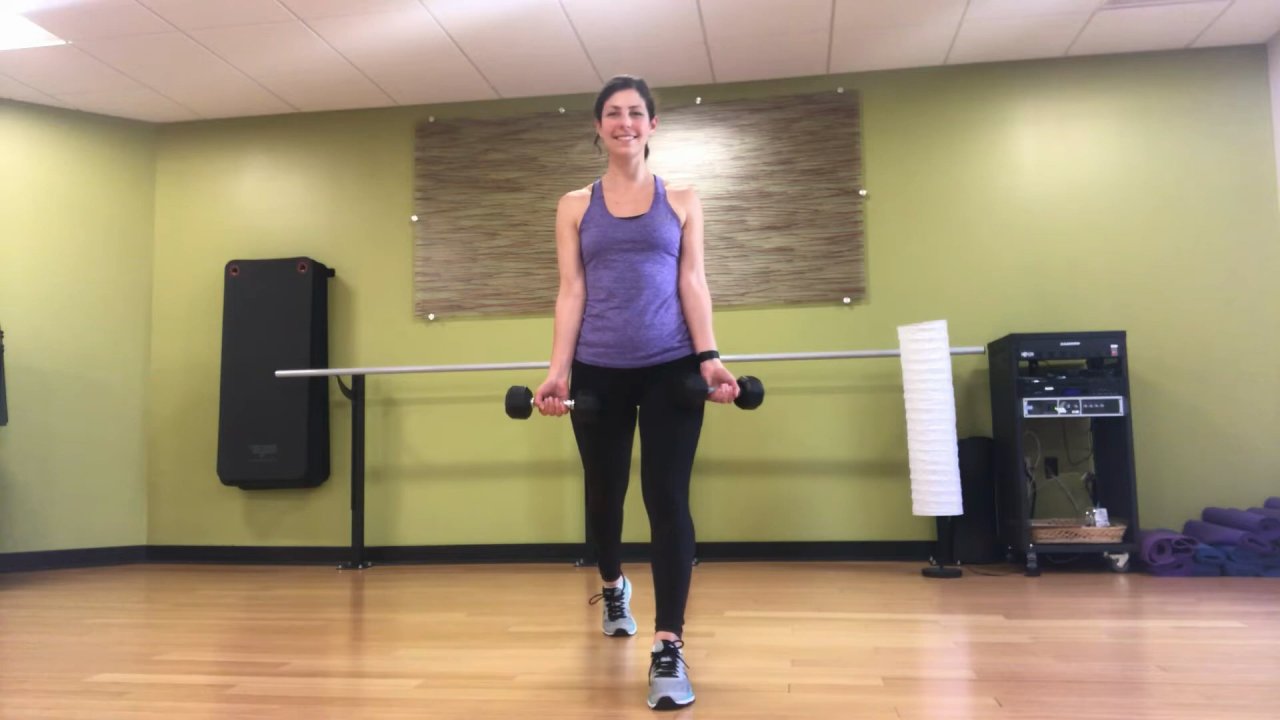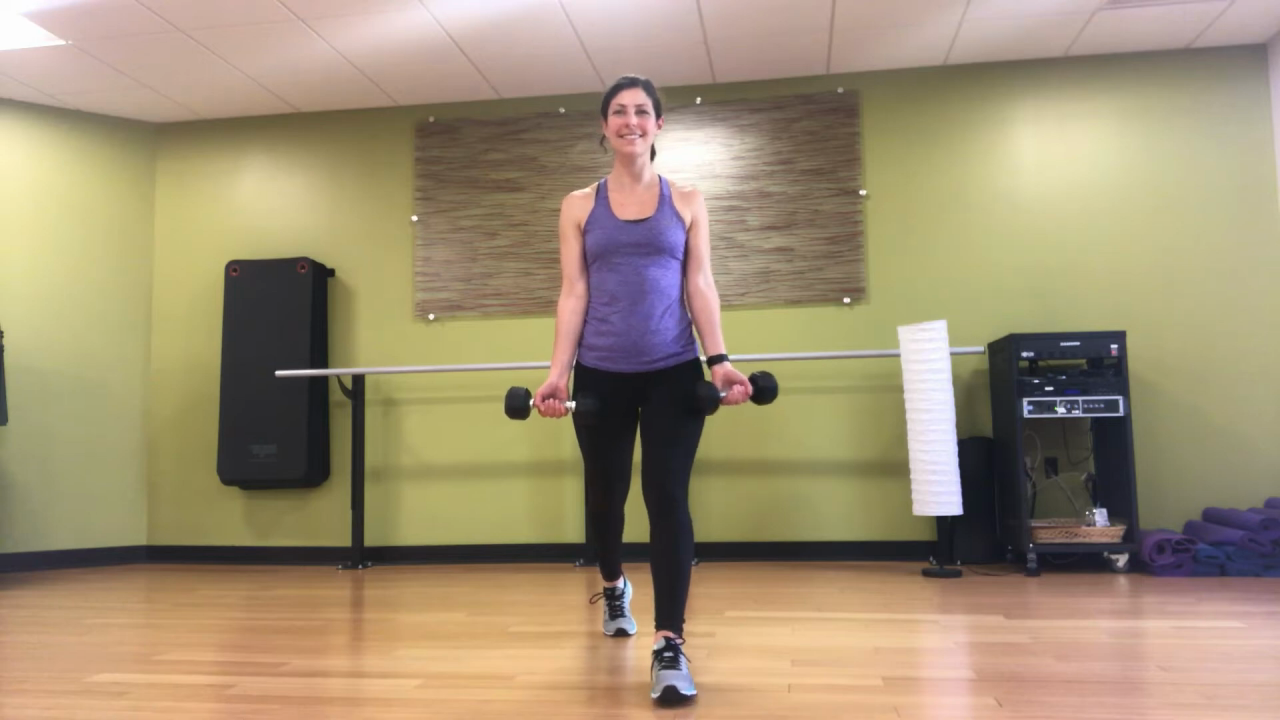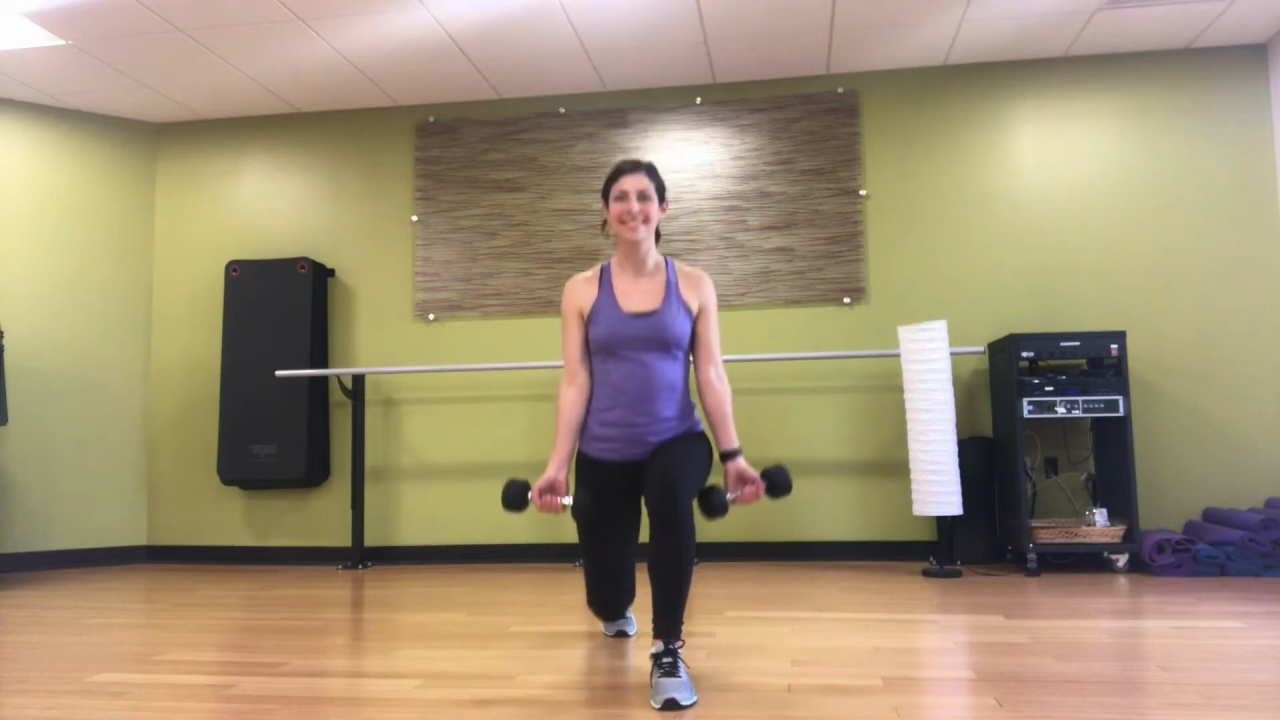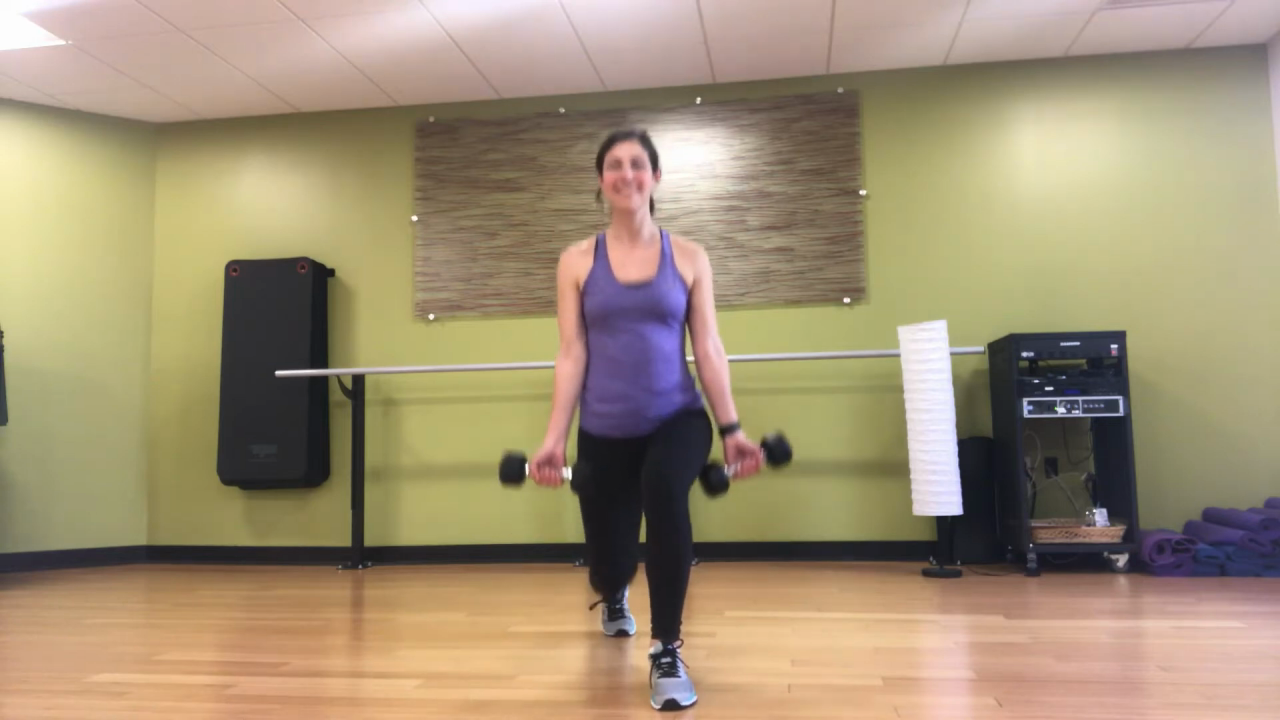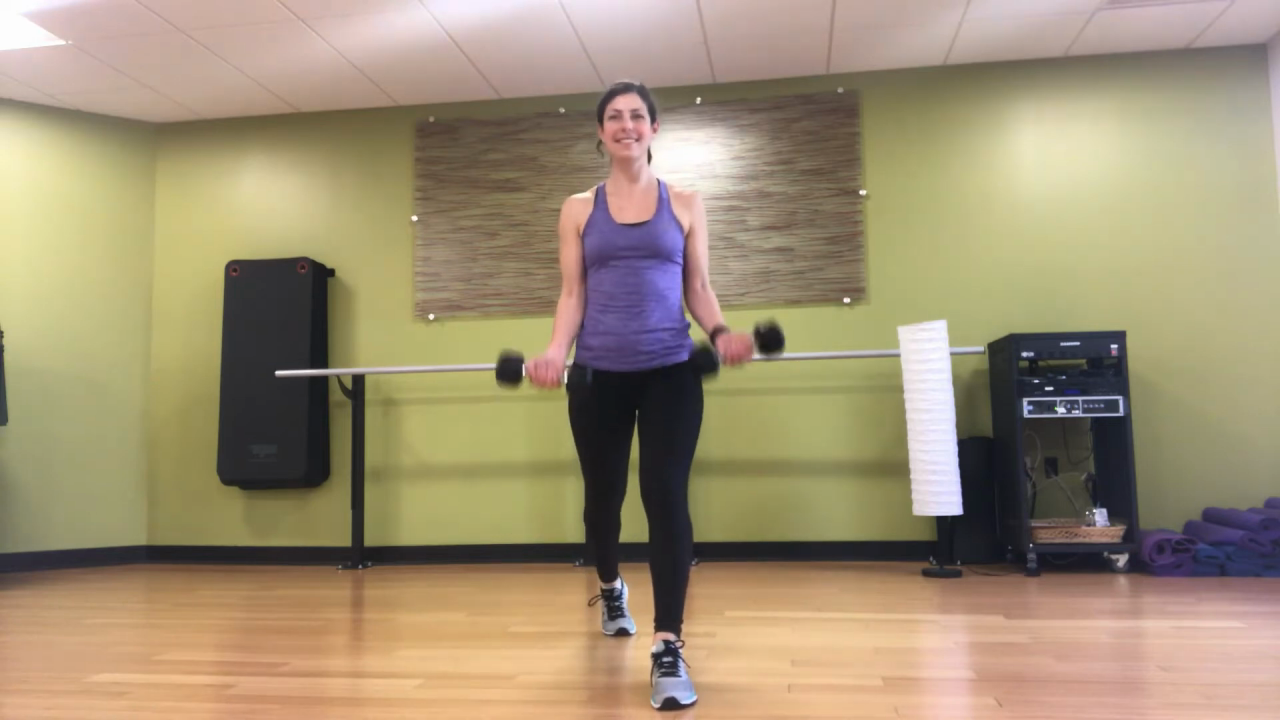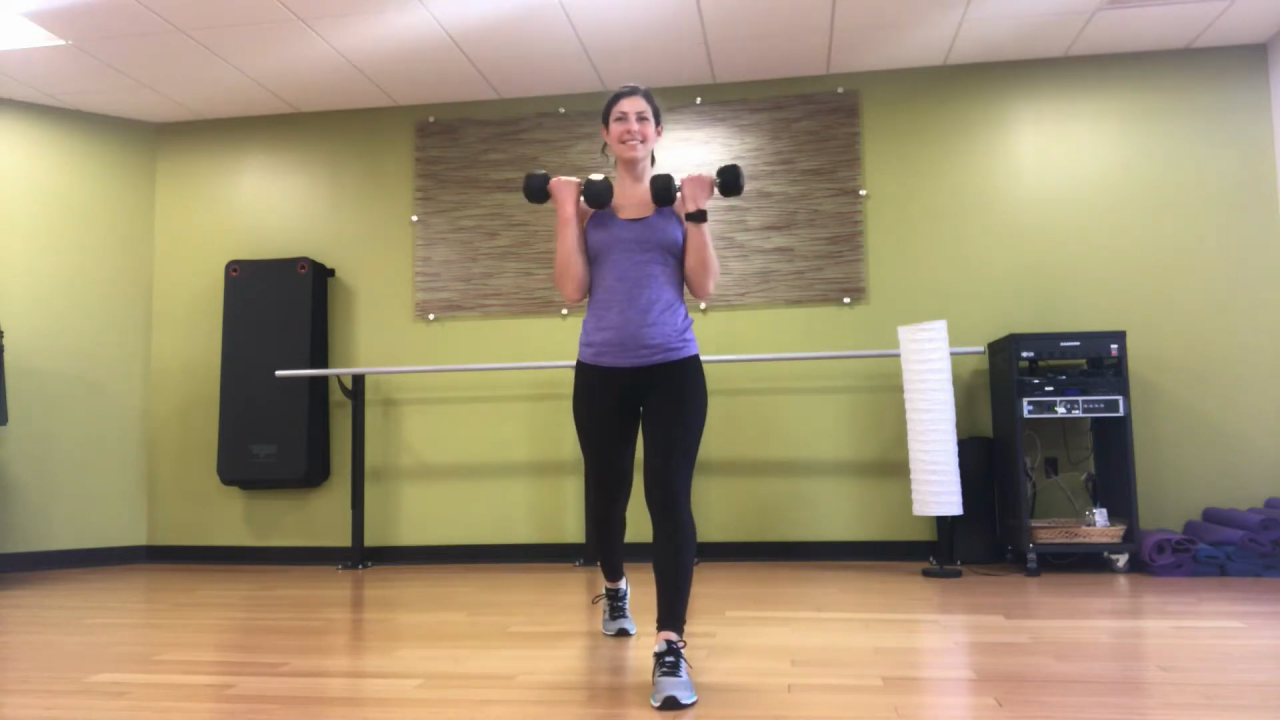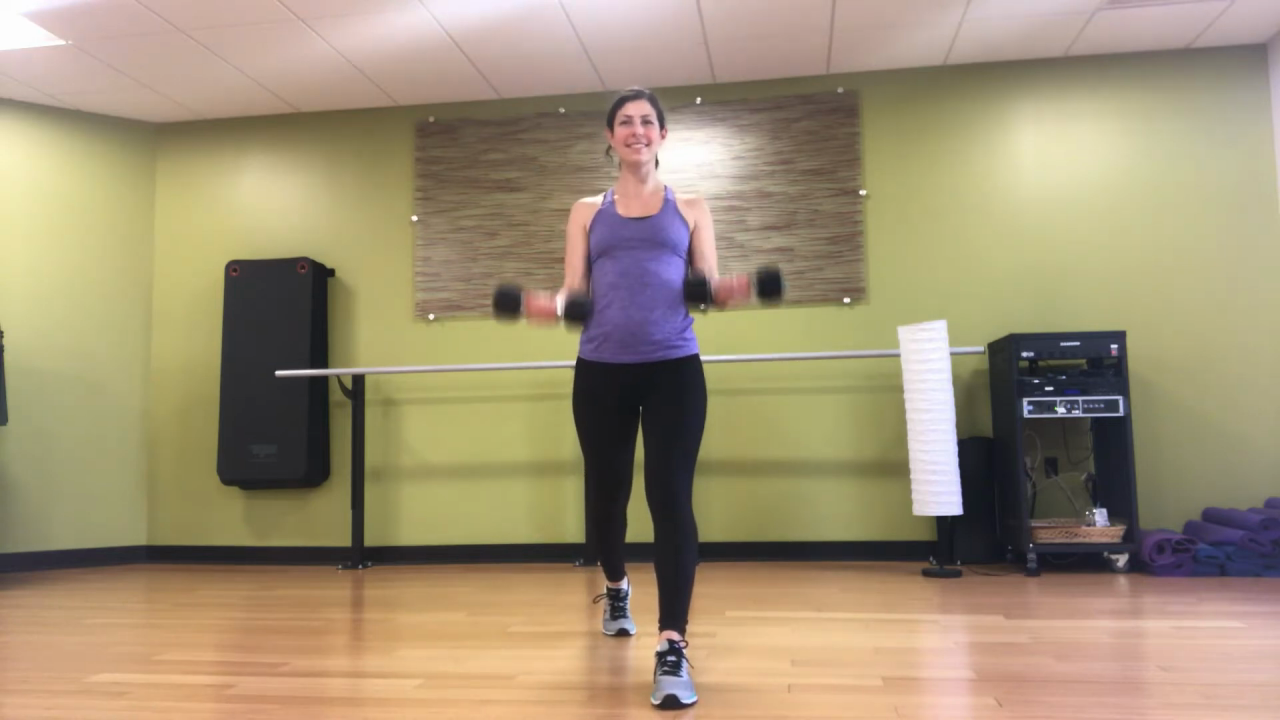
dt=0.5s
person 1, frame 1
left shoulder: (681, 199)
right shoulder: (575, 205)
left elbow: (692, 283)
right elbow: (571, 292)
left wrist: (710, 358)
right wrist: (558, 371)
left hip: (669, 366)
right hip: (600, 370)
left knee: (667, 496)
right knee: (604, 492)
left ankle: (668, 648)
right ankle: (613, 586)
person 1, frame 2
left shoulder: (687, 201)
right shoulder: (579, 206)
left elbow: (700, 285)
right elbow: (573, 294)
left wrist: (719, 360)
right wrist: (557, 371)
left hip: (672, 370)
right hip: (602, 373)
left knee: (666, 494)
right knee: (605, 493)
left ankle: (669, 645)
right ankle: (614, 588)
person 1, frame 3
left shoulder: (694, 285)
right shoulder: (581, 289)
left elbow: (711, 374)
right elbow: (575, 382)
left wrist: (732, 455)
right wrist: (558, 463)
left hip: (677, 438)
right hip: (604, 453)
left knee: (670, 497)
right knee: (607, 599)
left ankle: (668, 651)
right ankle: (619, 603)
person 1, frame 4
left shoulder: (688, 256)
right shoulder: (578, 260)
left elbow: (707, 347)
right elbow: (571, 354)
left wrist: (730, 428)
right wrist: (555, 436)
left hip: (675, 418)
right hip: (604, 430)
left knee: (665, 499)
right knee: (610, 559)
left ankle: (666, 651)
right ankle: (615, 599)
person 1, frame 5
left shoulder: (685, 203)
right shoulder: (579, 209)
left elbow: (698, 287)
right elbow: (572, 294)
left wrist: (722, 333)
right wrist: (555, 352)
left hip: (670, 371)
right hip: (599, 374)
left knee: (666, 495)
right knee: (603, 494)
left ankle: (668, 649)
right ankle: (611, 589)
person 1, frame 6
left shoulder: (681, 199)
right shoulder: (586, 203)
left elbow: (704, 285)
right elbow: (572, 288)
left wrist: (696, 214)
right wrist: (566, 214)
left hip: (673, 368)
right hip: (601, 371)
left knee: (669, 497)
right knee: (607, 494)
left ankle: (670, 649)
right ankle: (614, 589)
person 1, frame 7
left shoulder: (691, 207)
right shoulder: (587, 210)
left elbow: (702, 282)
right elbow: (577, 288)
left wrist: (721, 288)
right wrist: (556, 301)
left hip: (673, 366)
right hip: (602, 369)
left knee: (670, 496)
right knee: (607, 493)
left ankle: (672, 649)
right ankle: (615, 589)
